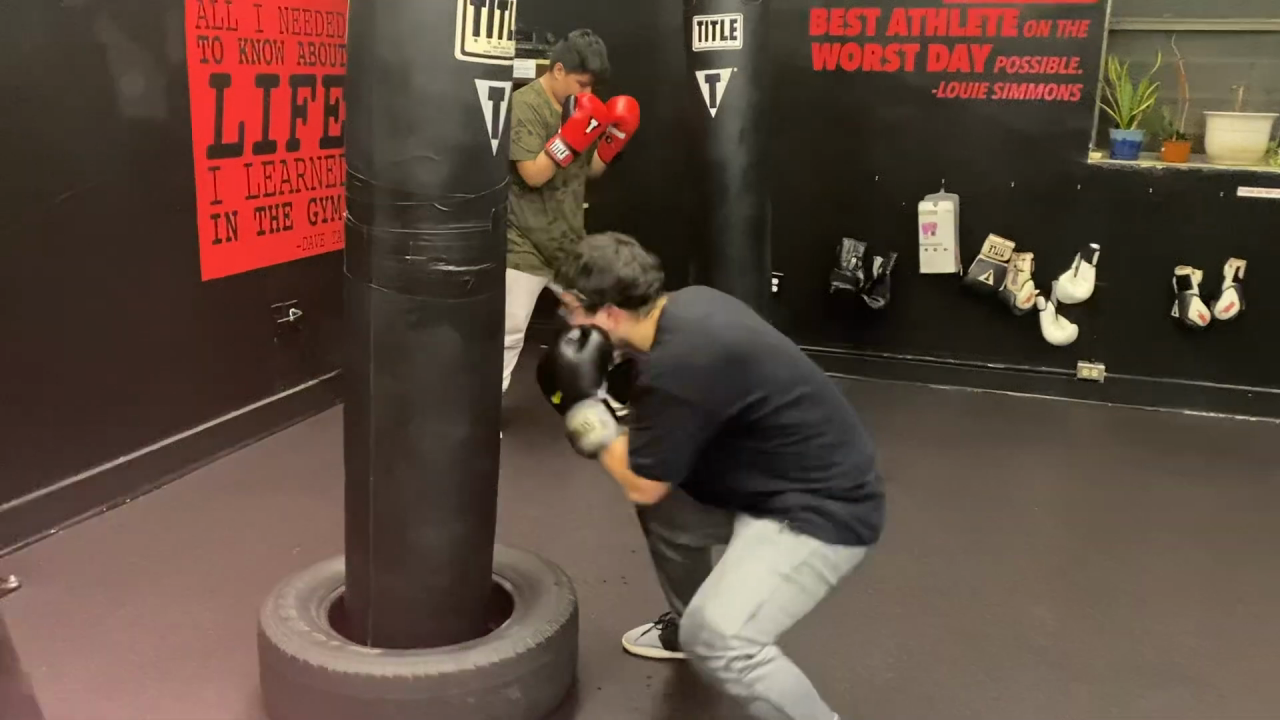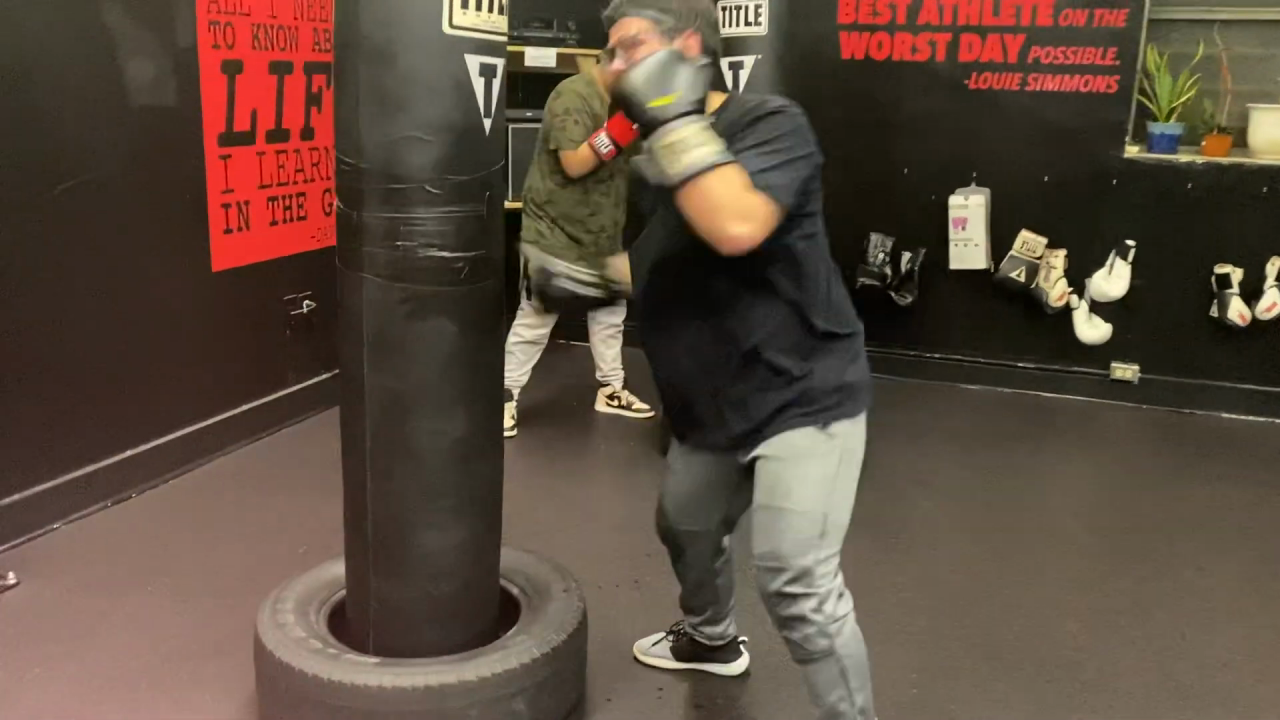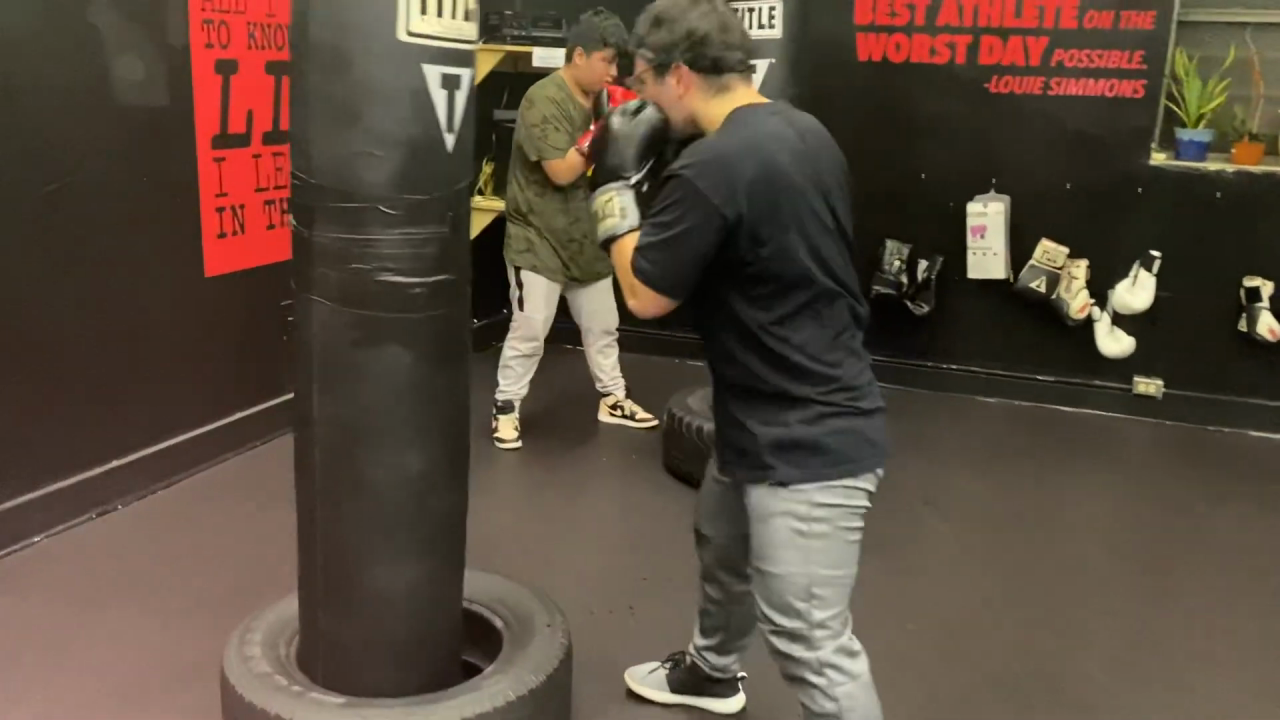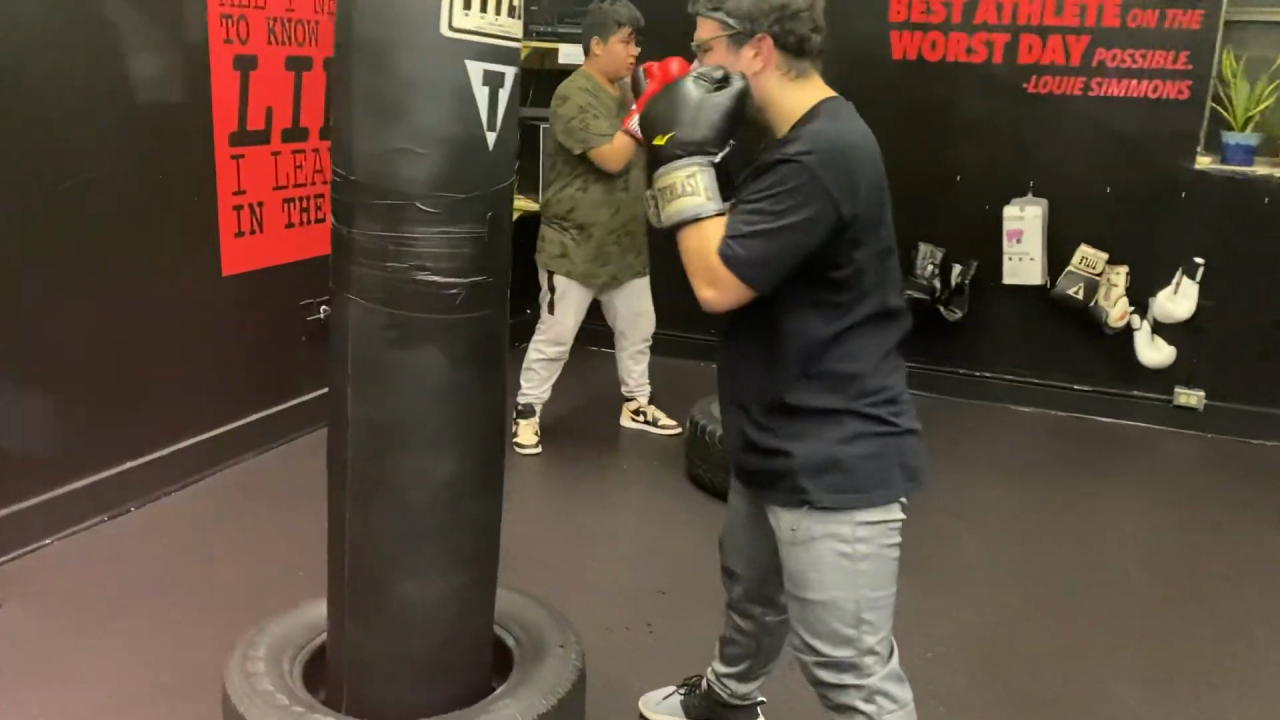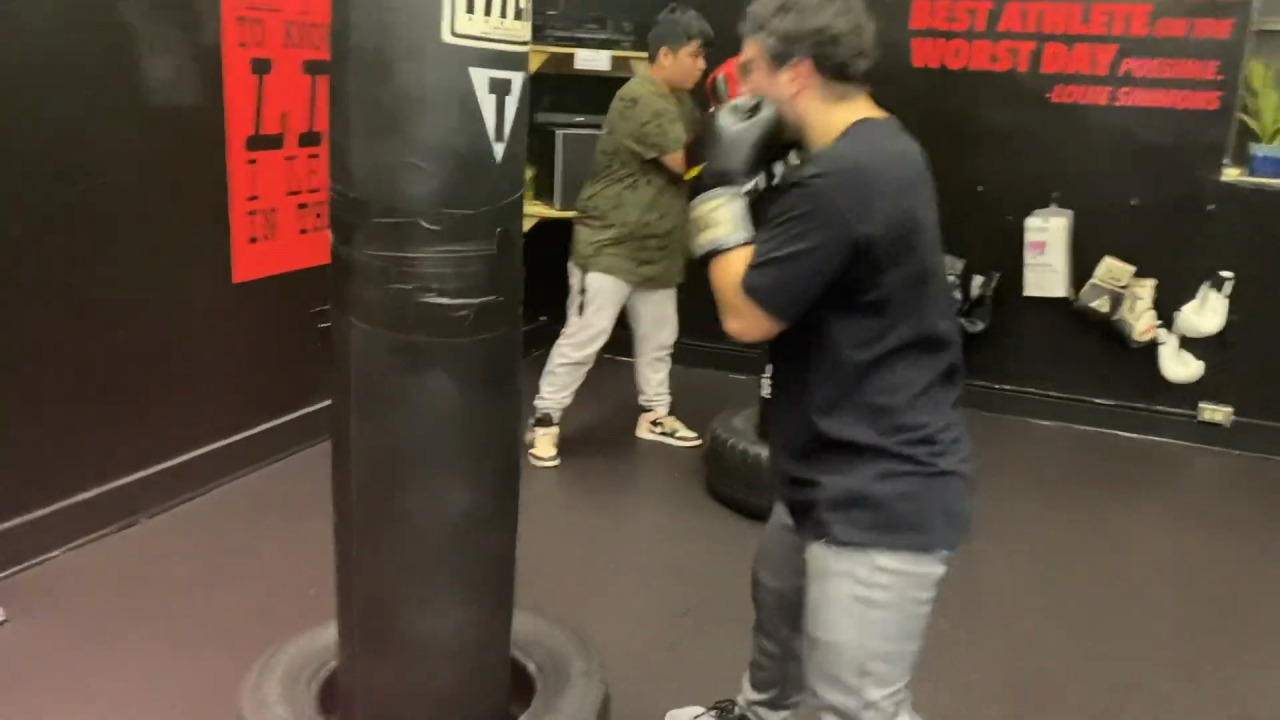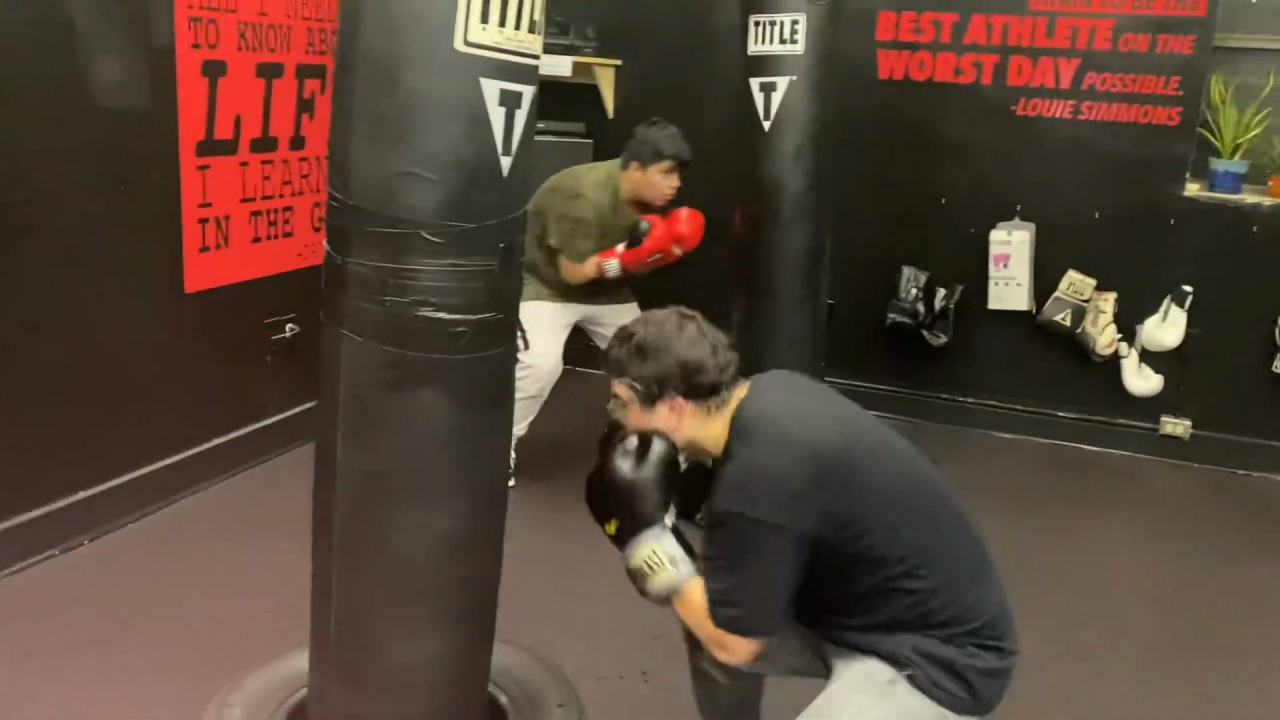
dt=0.4s
person 1, frame 1
left shoulder: (677, 368)
right shoulder: (694, 303)
left elbow: (643, 483)
left hip: (824, 507)
right knee: (666, 515)
right ankle: (690, 628)
person 1, frame 2
left shoulder: (771, 122)
right shoulder: (660, 151)
left elbow: (739, 229)
left wrist: (671, 115)
left hip: (809, 398)
right hip: (716, 400)
left knee: (796, 580)
right knee: (684, 520)
right ankle: (711, 636)
person 1, frame 3
left shoulder: (712, 167)
right shoulder: (801, 132)
left elbow: (645, 295)
left wrist: (617, 180)
right wrist: (658, 201)
left hip: (809, 439)
right hip: (771, 420)
left knee: (808, 640)
right knee: (721, 540)
person 1, frame 4
left shoulder: (822, 156)
right shoulder: (817, 135)
left elbow: (716, 283)
right elbow: (741, 250)
left wrist: (684, 157)
right wrist: (687, 154)
left hip: (836, 461)
right hip: (782, 441)
right knee: (751, 580)
person 1, frame 5
left shoulder: (844, 176)
right shoulder: (881, 149)
left elbow: (747, 316)
right elbow: (792, 265)
left wrist: (722, 186)
right wrist: (735, 179)
left hip: (879, 490)
right hip: (832, 466)
right knee: (780, 596)
person 1, frame 6
left shoulder: (764, 478)
right shoulder: (772, 391)
left elbow: (733, 642)
left wrist: (642, 531)
left hip: (938, 653)
right knee: (714, 622)
person 2, frame 1
left shoulder: (577, 105)
right shoulder: (524, 105)
left elbow: (590, 168)
right elbow: (533, 175)
left wrist: (614, 136)
right wrist: (576, 130)
left hip: (567, 239)
right hip: (522, 243)
right knee: (509, 329)
person 2, frame 2
right shoulder: (573, 94)
left elbow: (633, 164)
right elbow: (574, 164)
right wrist: (620, 128)
left hip: (599, 231)
right hip: (553, 229)
left knee: (610, 313)
right knee: (534, 319)
left ankle: (610, 389)
right ankle: (505, 395)
person 2, frame 3
left shoulder: (600, 98)
right shoulder: (543, 100)
right elbow: (562, 172)
left hip: (586, 238)
right hip: (538, 240)
left knee: (602, 325)
right knee: (529, 332)
left ankle: (612, 398)
right ankle: (505, 408)
person 2, frame 4
left shoulder: (627, 89)
right shoulder: (573, 95)
right elbow: (612, 159)
right wrist: (645, 106)
left hip: (624, 240)
right hip: (574, 242)
left knee: (637, 327)
right knee: (555, 336)
left ankle: (636, 403)
right ankle: (526, 412)
person 2, frame 5
left shoulder: (673, 97)
right shoulder: (641, 99)
right elbow: (685, 163)
left hip: (654, 244)
right hip: (609, 243)
left knee: (659, 336)
right knee: (584, 338)
left ankle: (654, 414)
right ankle: (545, 420)
person 2, frame 6
left shoulder: (640, 200)
right shoulder: (586, 196)
left elbow: (632, 262)
right elbow: (574, 271)
left wrist: (664, 248)
right wrist: (634, 254)
left hip: (601, 286)
right hip: (542, 282)
right knee: (540, 365)
